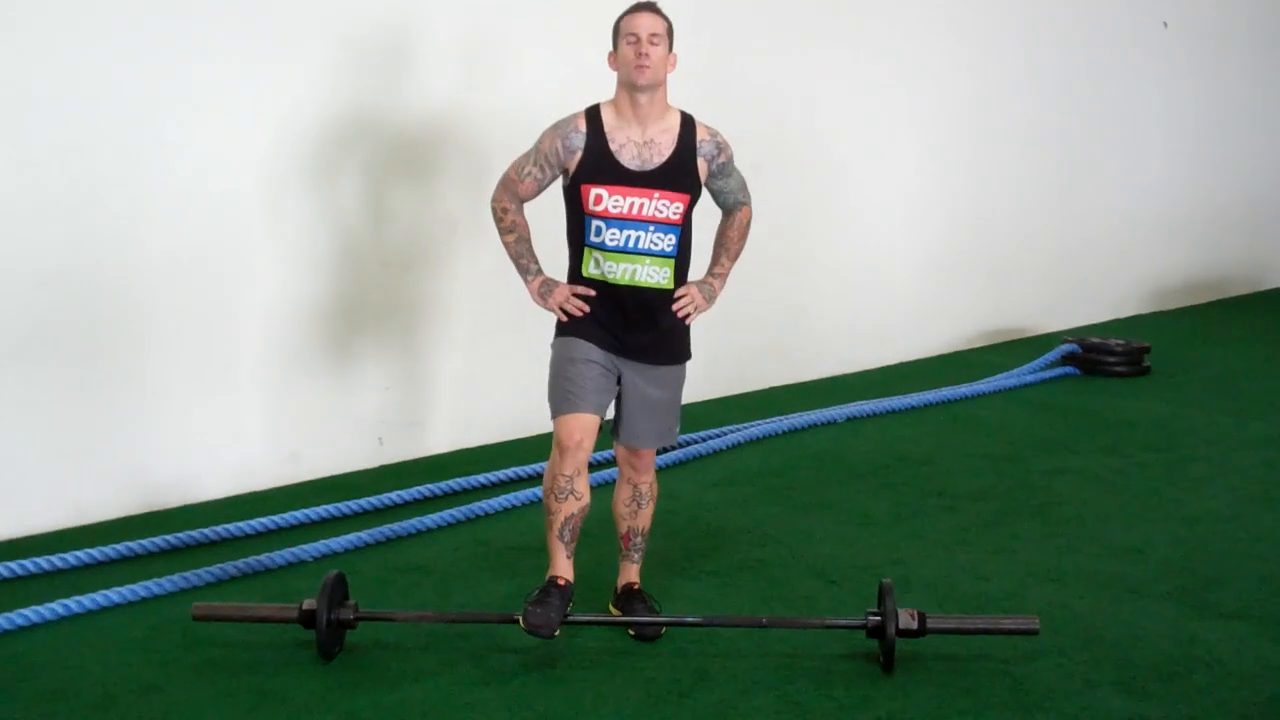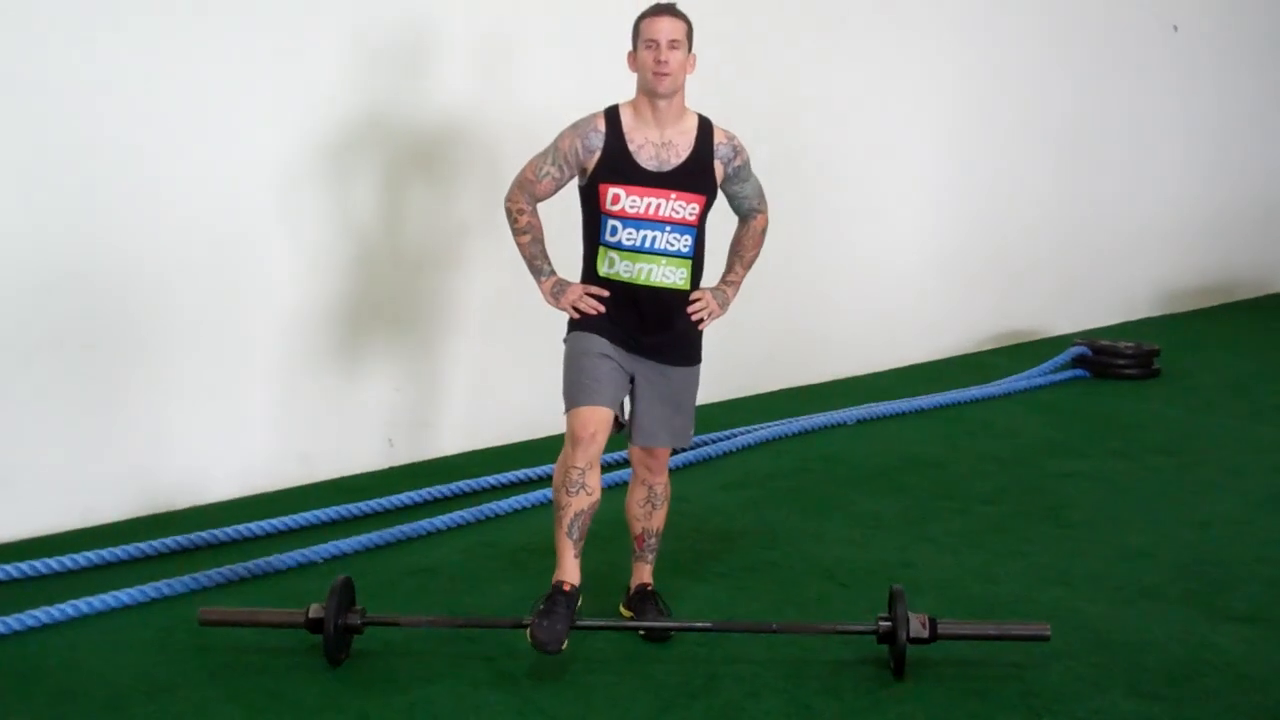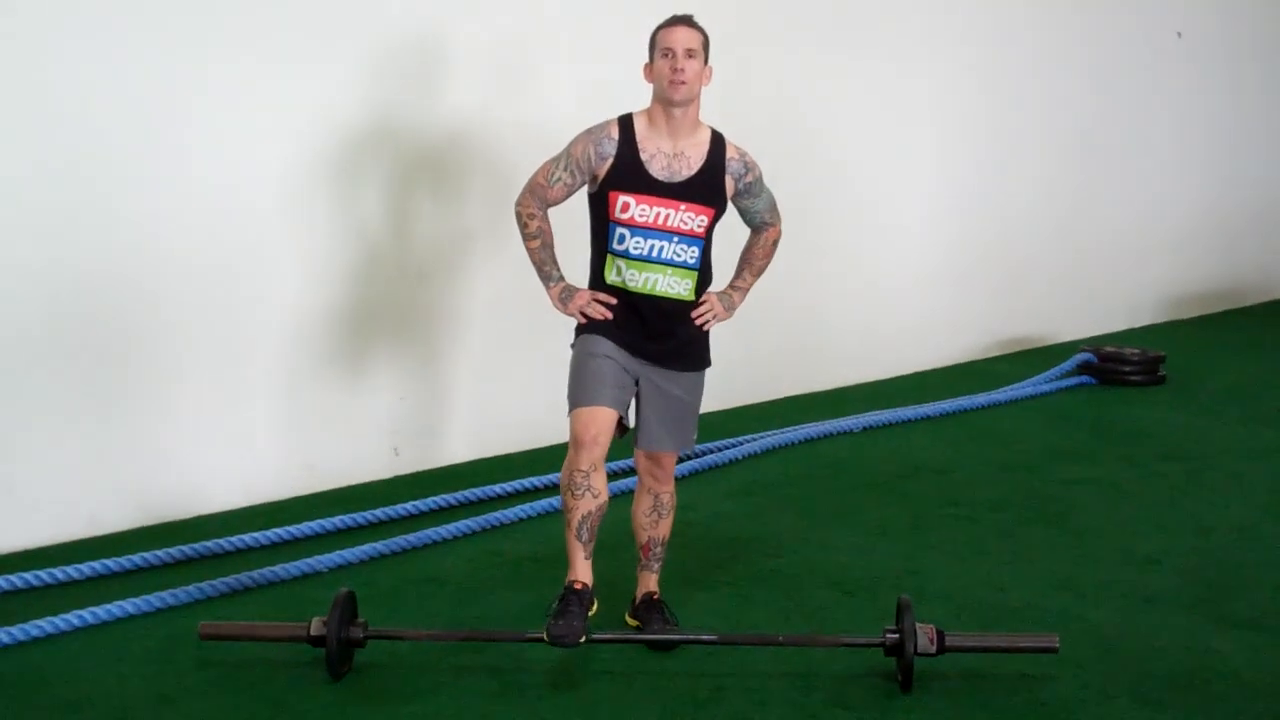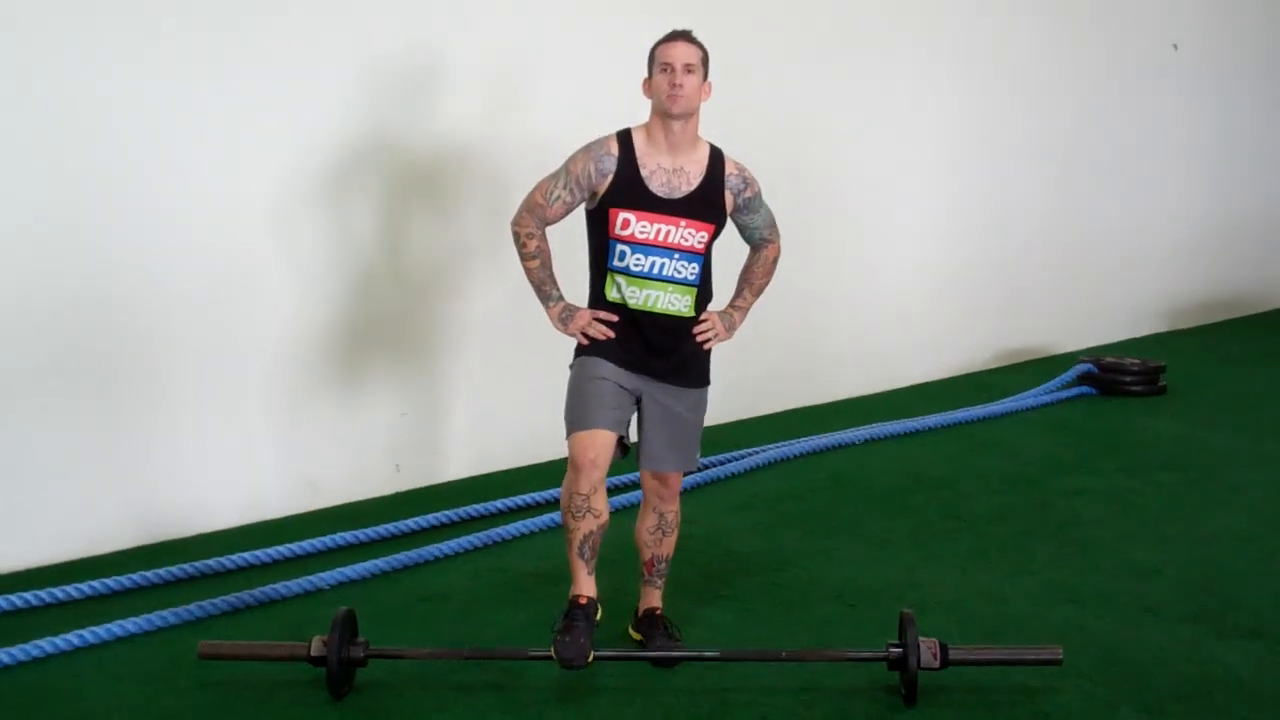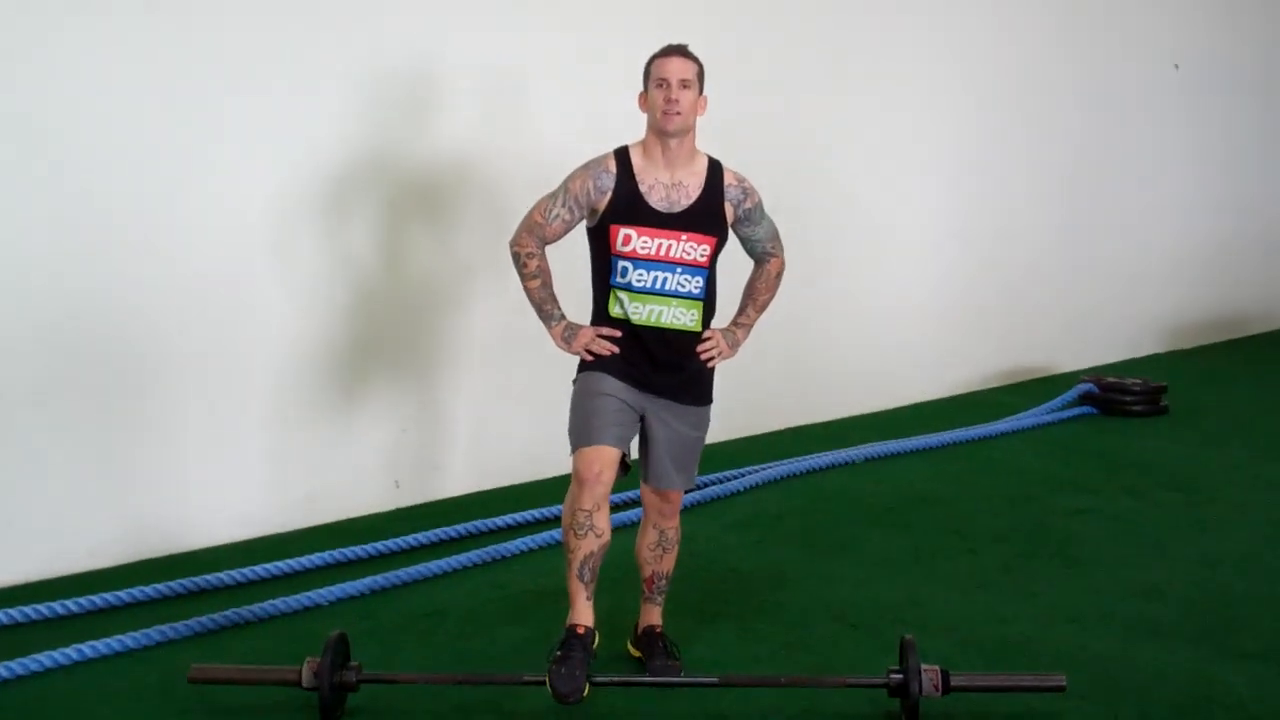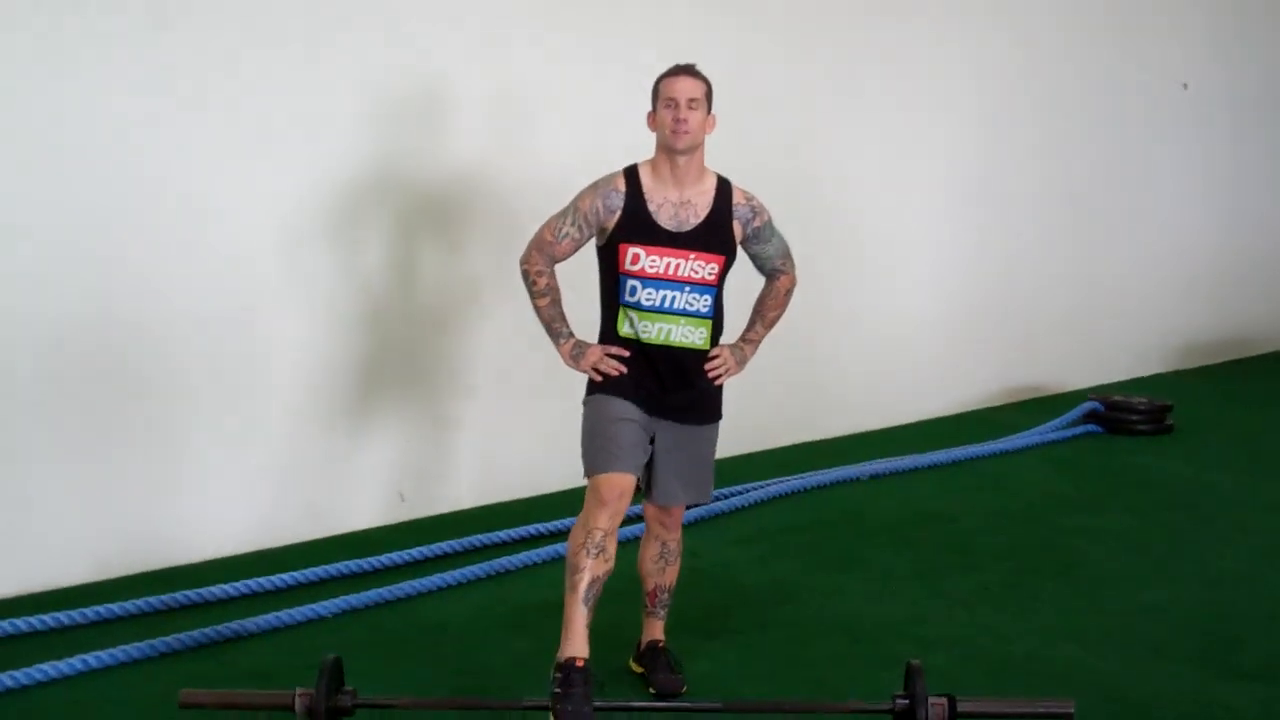
dt=0.3s
person 1, frame 1
left shoulder: (703, 144)
right shoulder: (573, 135)
left elbow: (739, 208)
right elbow: (505, 199)
left wrist: (713, 282)
right wrist: (536, 282)
left hip: (660, 335)
right hip: (588, 325)
left knee: (639, 460)
right knee: (573, 442)
left ankle: (629, 585)
right ankle: (559, 579)
person 1, frame 2
left shoulder: (720, 146)
right shoulder: (592, 134)
left elbow: (755, 214)
right elbow: (520, 197)
left wrist: (728, 288)
right wrist: (549, 282)
left hip: (674, 334)
right hip: (601, 323)
left knee: (653, 459)
right knee: (585, 436)
left ankle: (641, 587)
right ankle: (565, 585)
person 1, frame 3
left shoulder: (731, 162)
right shoulder: (605, 142)
left elbow: (768, 226)
right elbow: (530, 202)
left wrist: (733, 296)
right wrist: (556, 287)
left hip: (680, 342)
right hip: (607, 329)
left knee: (658, 467)
right knee: (589, 440)
left ankle: (648, 595)
right ankle: (578, 584)
person 1, frame 4
left shoulder: (731, 177)
right shoulder: (604, 159)
left elbow: (768, 244)
right elbow: (527, 221)
left wrist: (735, 314)
right wrist: (556, 307)
left hip: (682, 359)
right hip: (609, 348)
left knee: (663, 486)
right knee: (588, 463)
left ankle: (650, 610)
right ankle: (582, 597)
person 1, frame 5
left shoulder: (731, 189)
right shoulder: (603, 175)
left elbow: (771, 257)
right elbow: (526, 241)
left wrist: (738, 330)
right wrist: (559, 326)
left hip: (685, 375)
right hip: (611, 363)
left knee: (664, 501)
right knee: (592, 478)
left ankle: (650, 627)
right ankle: (579, 628)
person 1, frame 6
left shoulder: (739, 208)
right shoulder: (612, 195)
left elbow: (782, 274)
right elbow: (536, 258)
left wrist: (745, 348)
right wrist: (568, 345)
left hip: (692, 392)
right hip: (621, 383)
left knee: (667, 516)
right knee: (606, 501)
left ankle: (652, 642)
right ankle: (572, 660)
